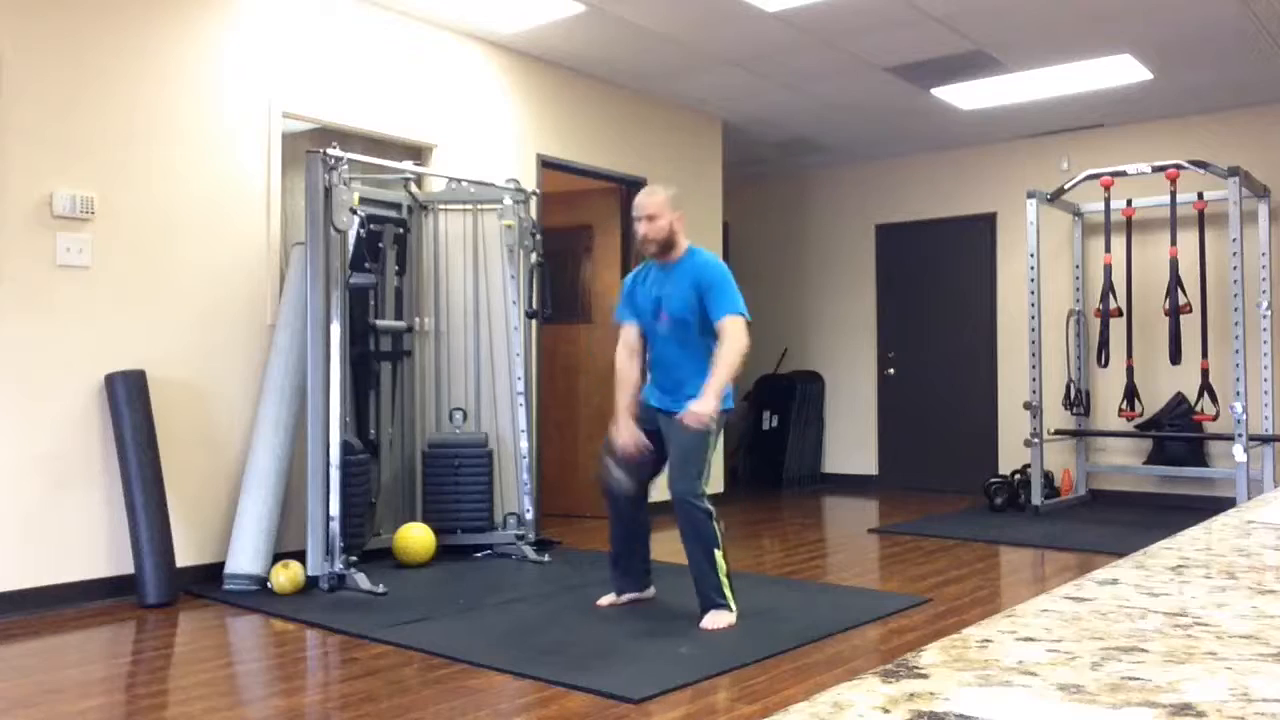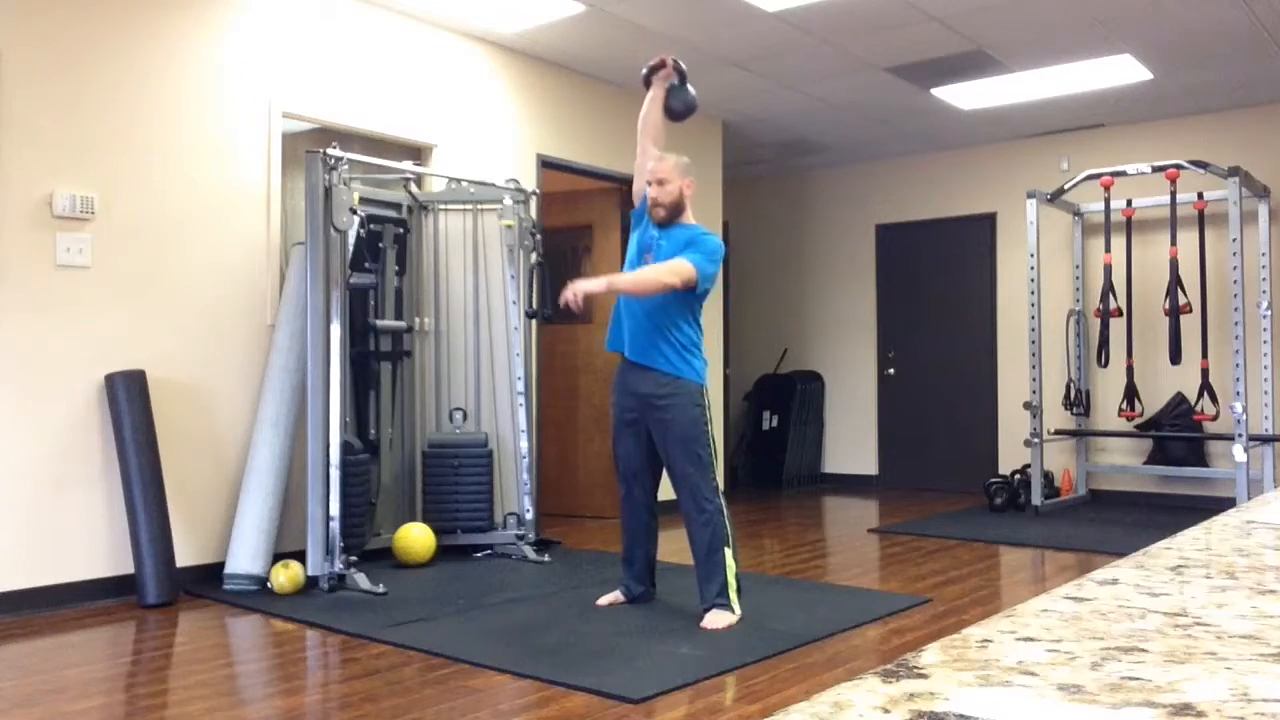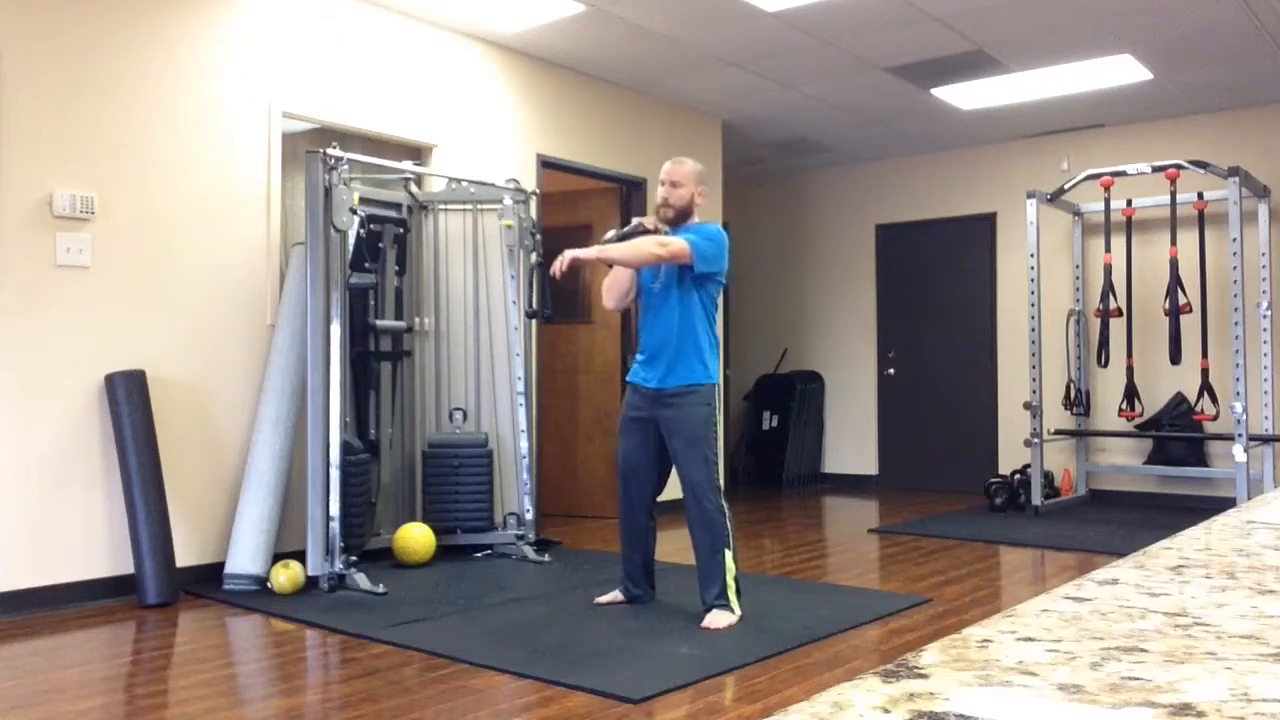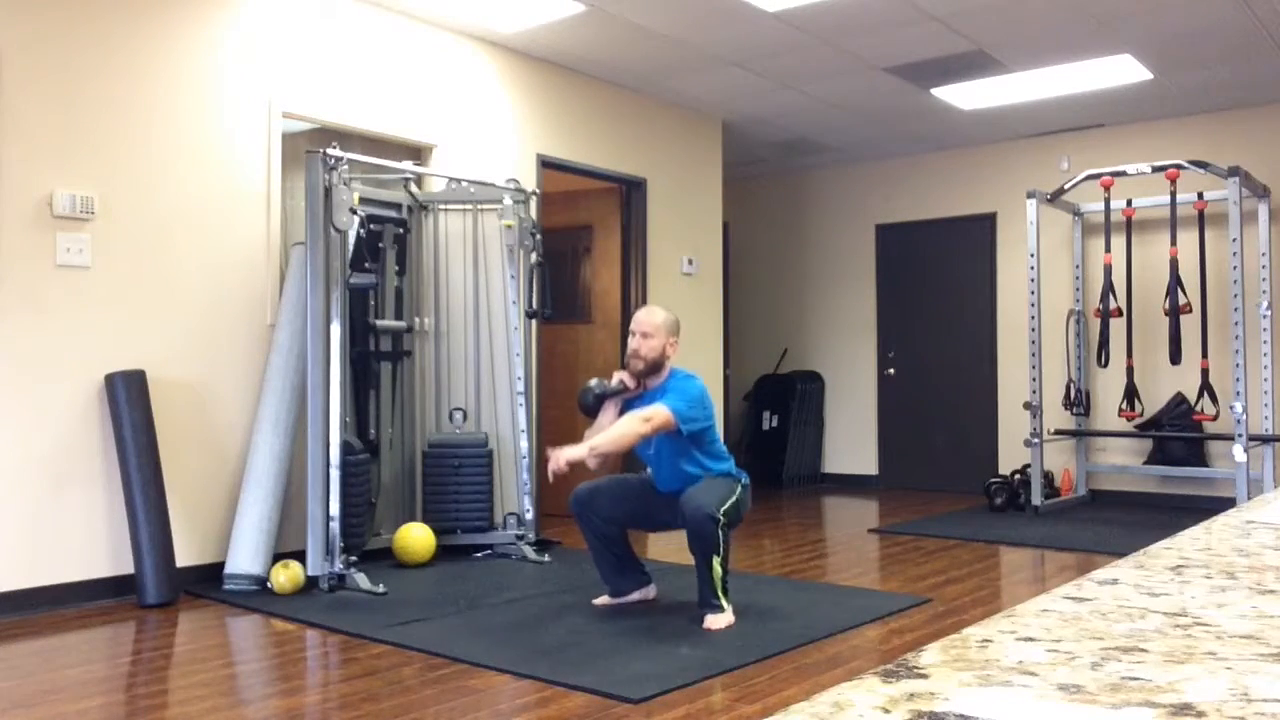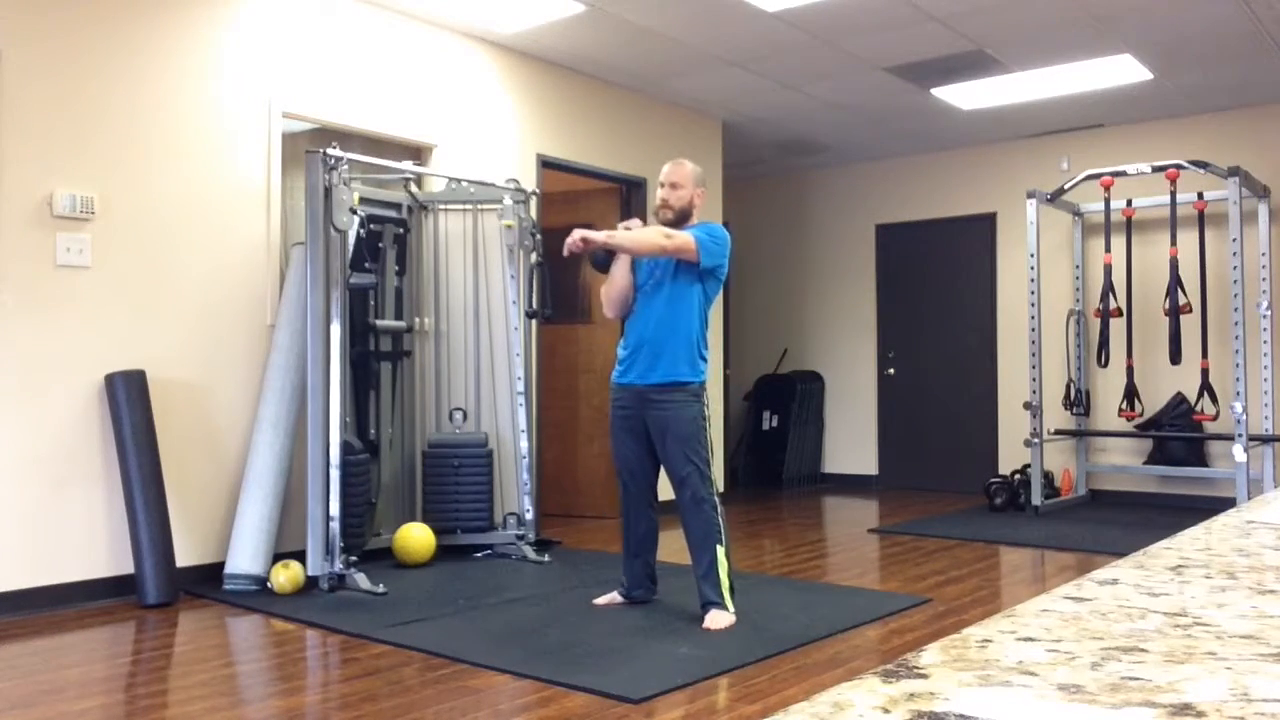
dt=1s
person 1, frame 1
left shoulder: (706, 270)
right shoulder: (637, 282)
left elbow: (735, 337)
right elbow: (629, 349)
left wrist: (710, 397)
right wrist: (623, 420)
left hip: (694, 406)
right hip: (653, 403)
left knee: (686, 492)
right knee: (620, 485)
left ankle: (719, 601)
right ankle: (632, 582)
person 1, frame 2
left shoulder: (705, 244)
right shoulder: (643, 224)
left elbow: (667, 277)
right elbow: (644, 144)
left wrist: (599, 283)
right wrist: (658, 88)
left hip: (676, 384)
right hip: (630, 377)
left knee: (698, 494)
right knee: (634, 489)
left ankle: (722, 599)
right ankle: (636, 585)
person 1, frame 3
left shoulder: (709, 239)
right shoulder: (649, 246)
left elbow: (660, 250)
right elbow: (613, 300)
left wrist: (591, 252)
right wrist: (627, 248)
left hip: (692, 388)
right hip: (643, 386)
left knee: (701, 490)
right knee: (633, 486)
left ankle: (722, 600)
right ankle: (636, 586)
person 1, frame 4
left shoulder: (687, 389)
right shoulder: (629, 391)
left elbow: (646, 425)
right elbow: (596, 458)
left wrist: (579, 450)
right wrist: (614, 400)
left hip: (717, 483)
right hip: (664, 489)
left knee: (698, 510)
right knee: (586, 500)
left ankle: (717, 603)
right ankle: (630, 584)
person 1, frame 5
left shoulder: (712, 239)
right shoulder: (640, 248)
left elbow: (668, 242)
right elbow: (613, 307)
left wrist: (601, 237)
right wrist: (618, 246)
left hip: (677, 387)
right hip: (627, 385)
left knee: (695, 493)
right knee: (635, 491)
left ankle: (718, 600)
right ankle: (637, 586)
